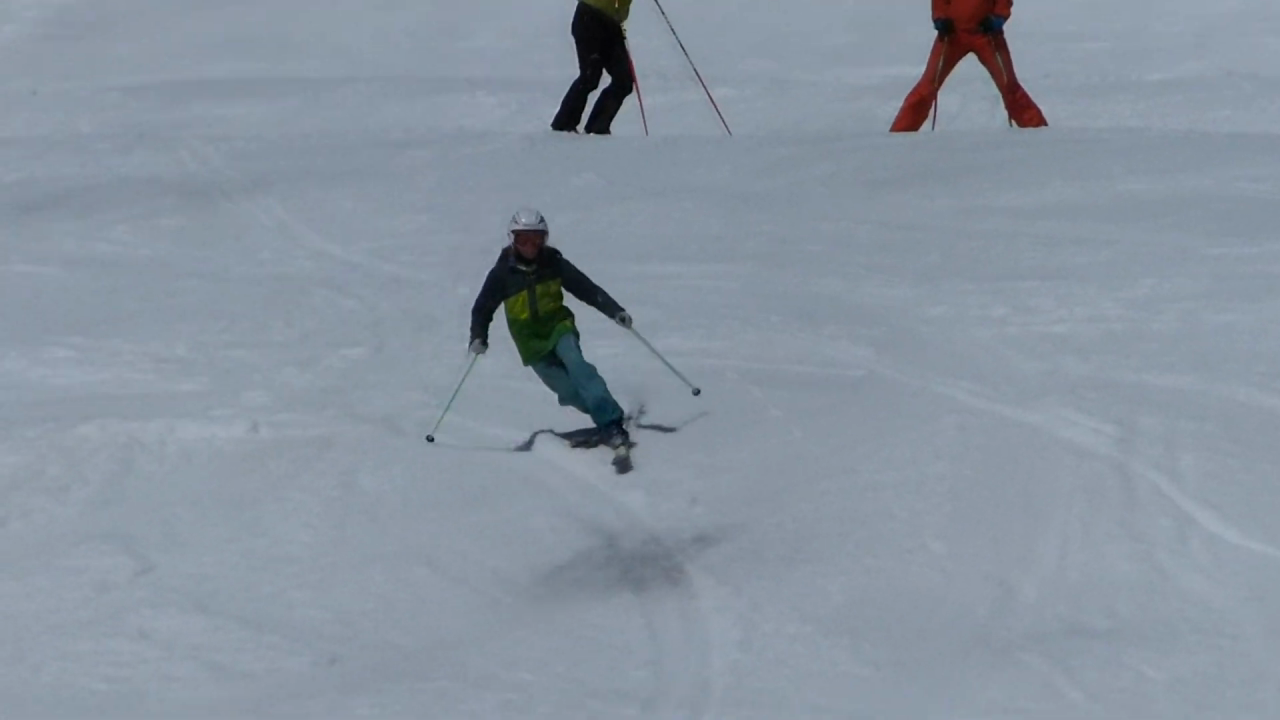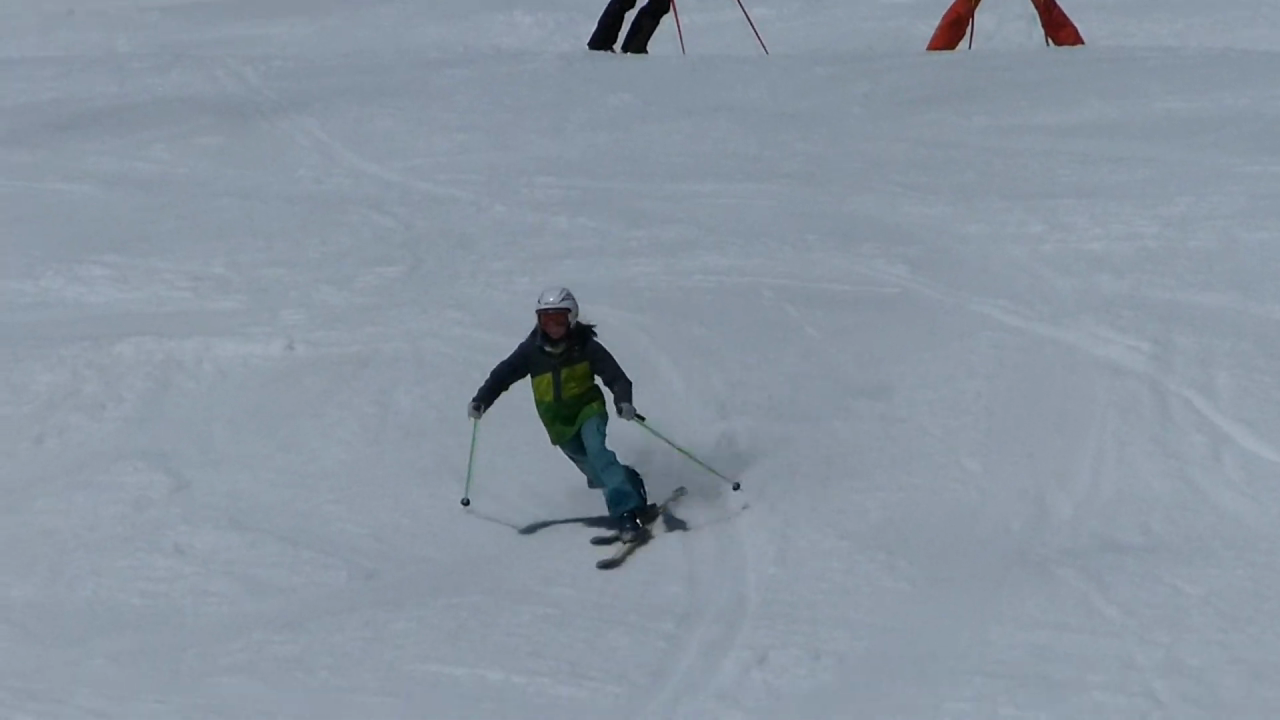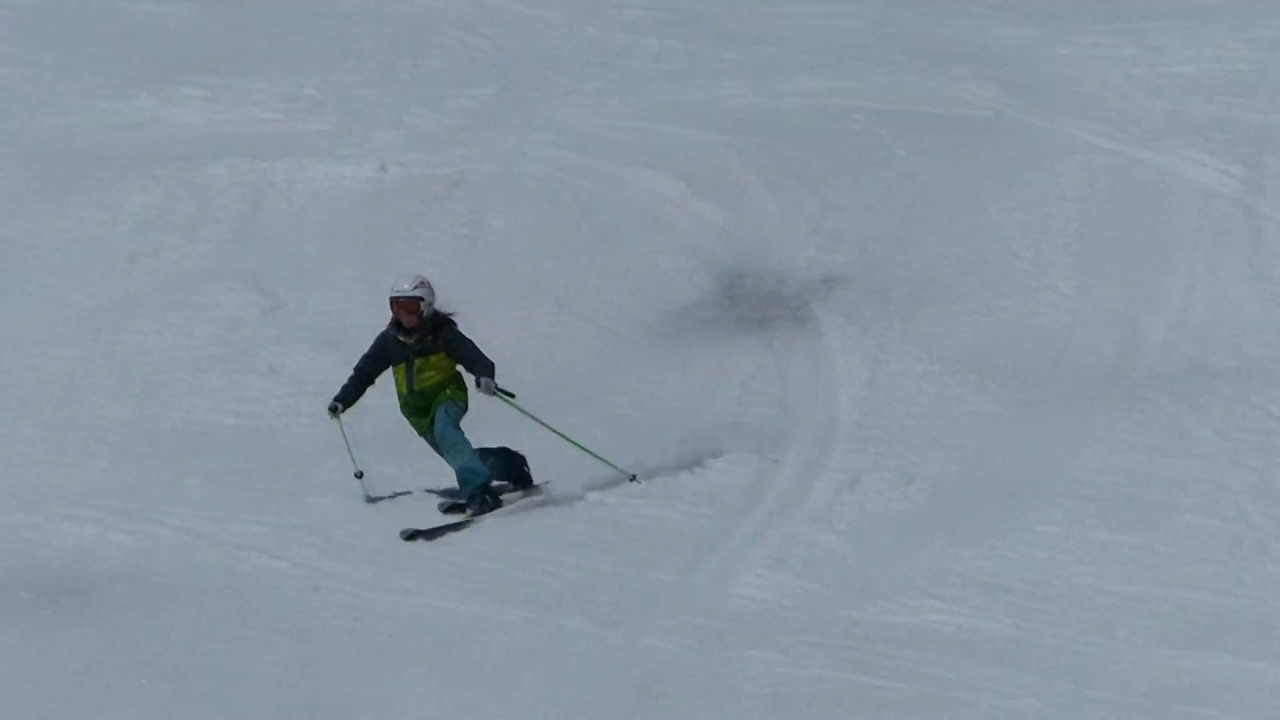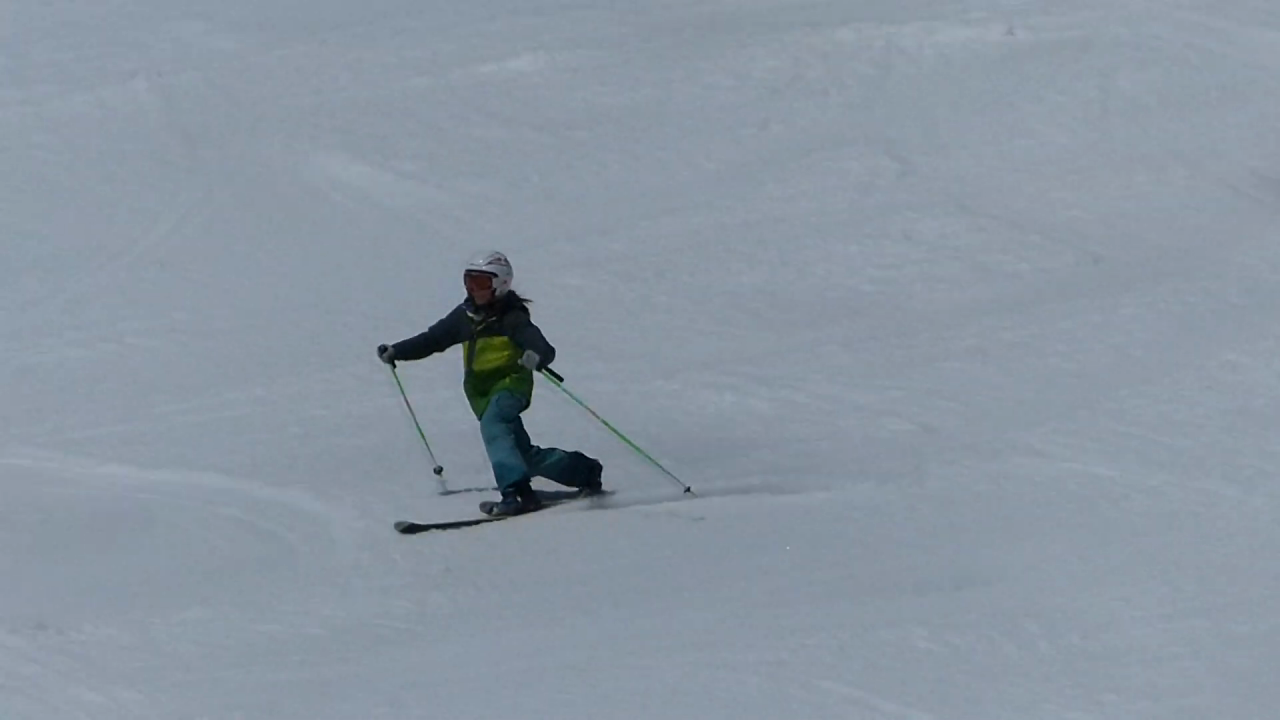
dt=0.5s
person 1, frame 1
left shoulder: (555, 264)
right shoulder: (502, 272)
left elbow: (587, 289)
right elbow: (483, 306)
left wrist: (616, 311)
right wrist: (479, 334)
left hip: (559, 326)
right hip: (531, 340)
left knee: (576, 365)
right knee: (570, 392)
left ankle: (611, 423)
right ankle: (607, 417)
person 1, frame 2
left shoulder: (585, 345)
right shoulder: (531, 350)
left elbow: (615, 376)
right elbow: (502, 375)
left wrist: (623, 401)
right wrist: (481, 400)
left hip: (588, 408)
right hip: (558, 421)
left knee: (596, 449)
right knee: (599, 475)
left ankle: (627, 513)
right ankle: (628, 482)
person 1, frame 3
left shoulder: (442, 334)
right shoulder: (388, 340)
left elbow: (477, 360)
right elbow: (363, 372)
left wrist: (485, 378)
right wrist: (340, 401)
left hip: (447, 395)
right hip: (415, 407)
left knee: (445, 433)
right knee: (460, 458)
left ankle: (480, 493)
person 1, frame 4
left shoulder: (513, 317)
right shoulder: (463, 316)
left elbow: (544, 348)
right elbow: (431, 339)
left wrist: (536, 357)
right wrist: (395, 351)
left hip: (509, 384)
right hip: (481, 393)
left knee: (492, 424)
right knee: (525, 459)
left ankle: (517, 491)
right ankle: (583, 469)
